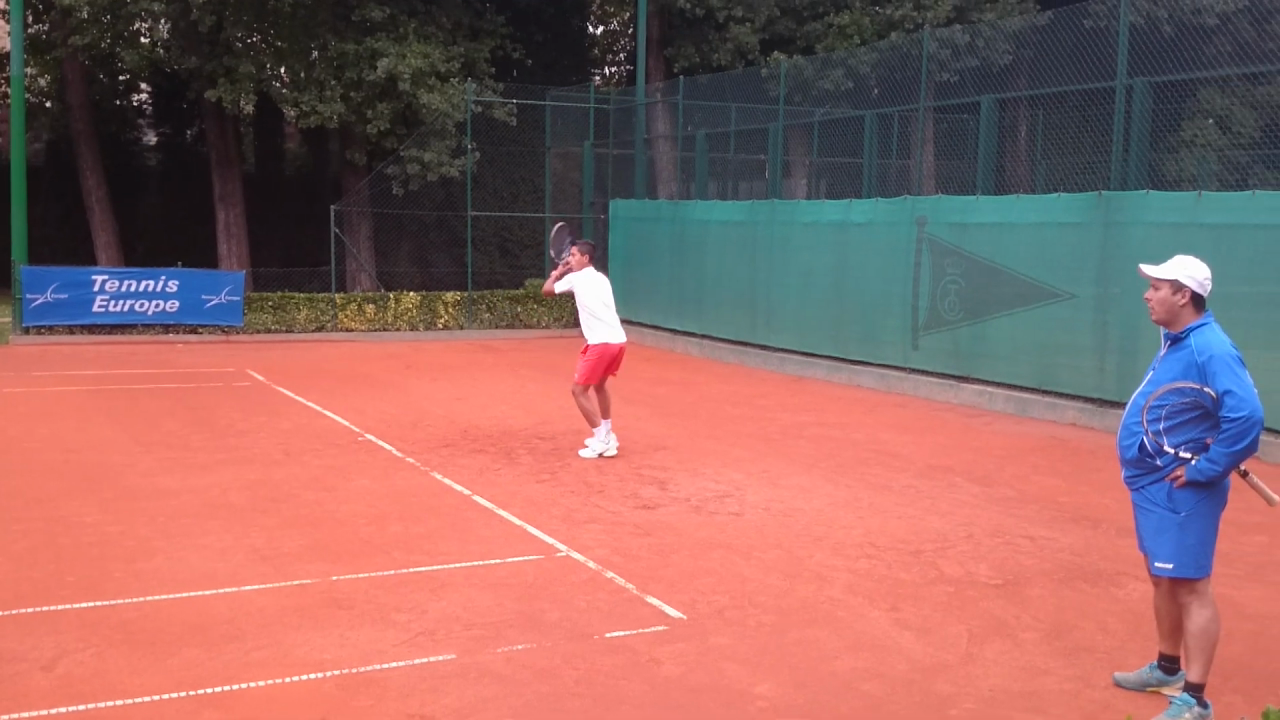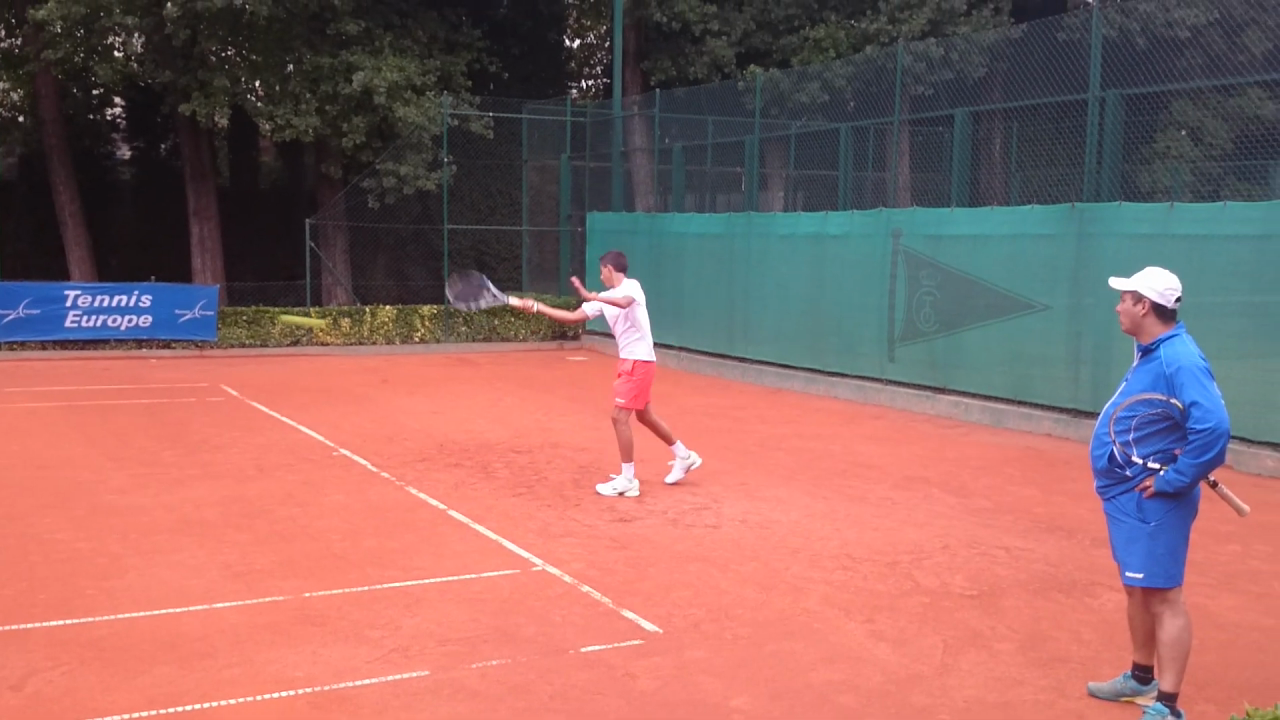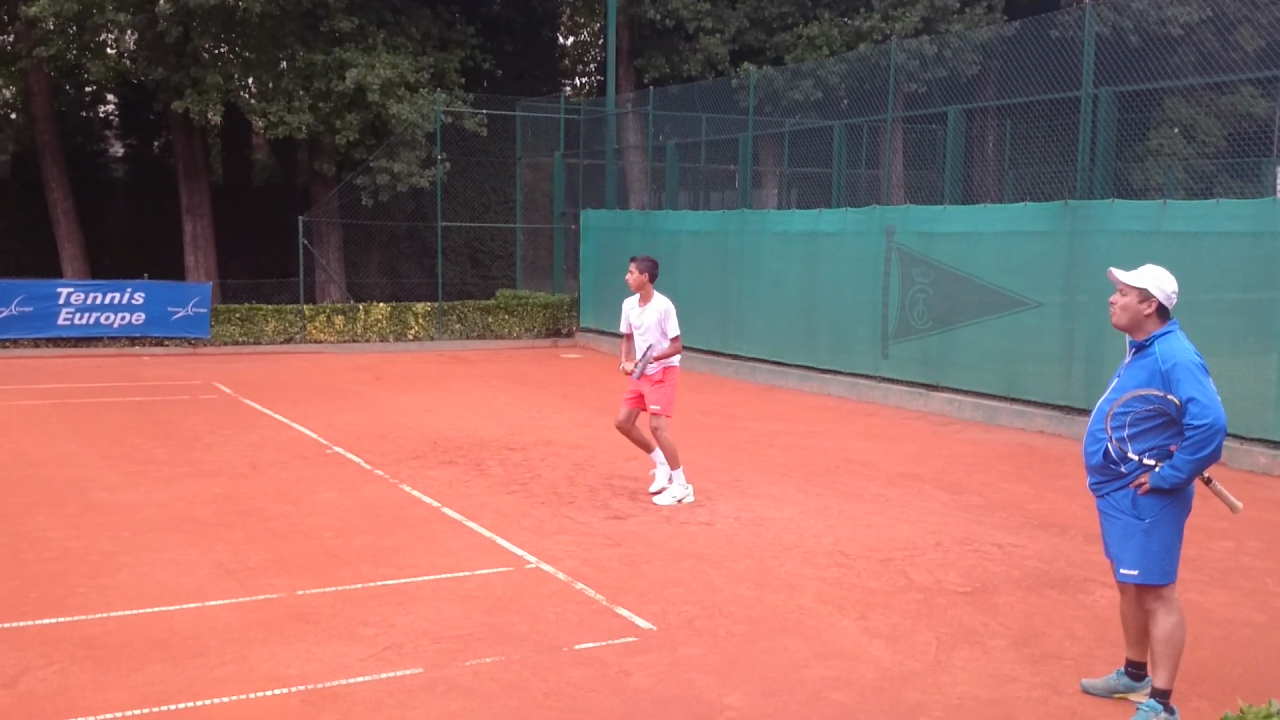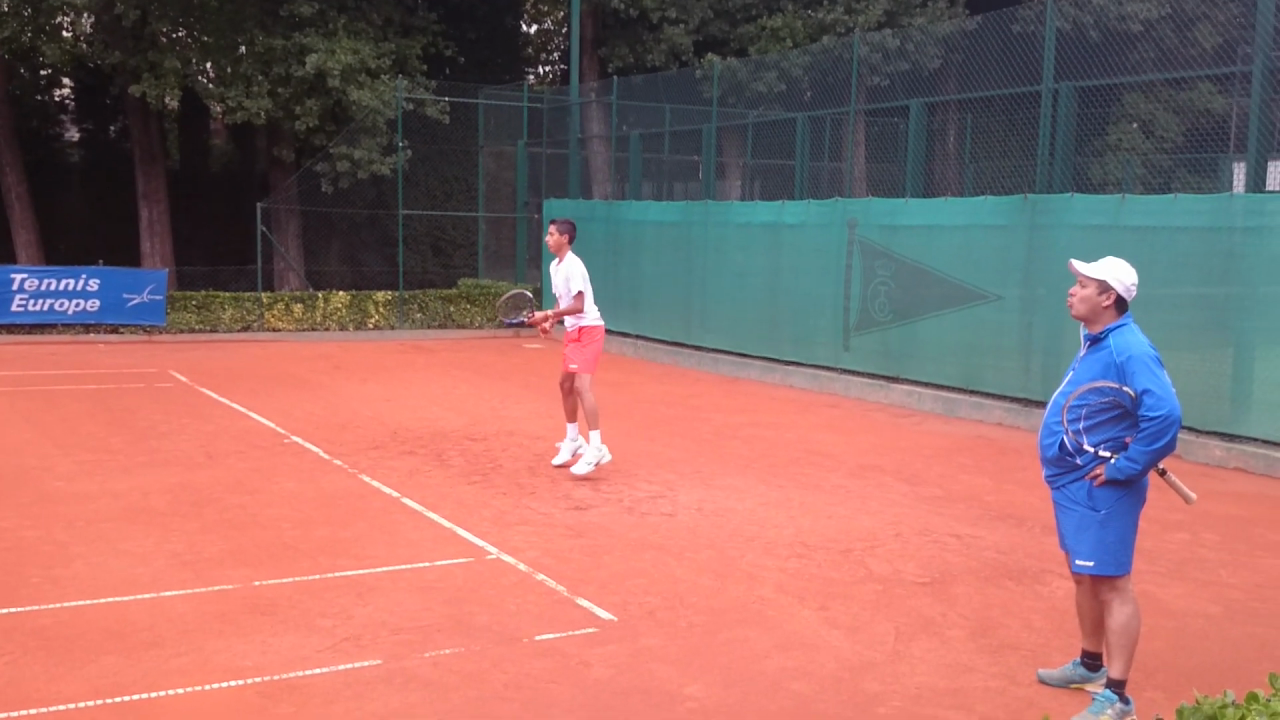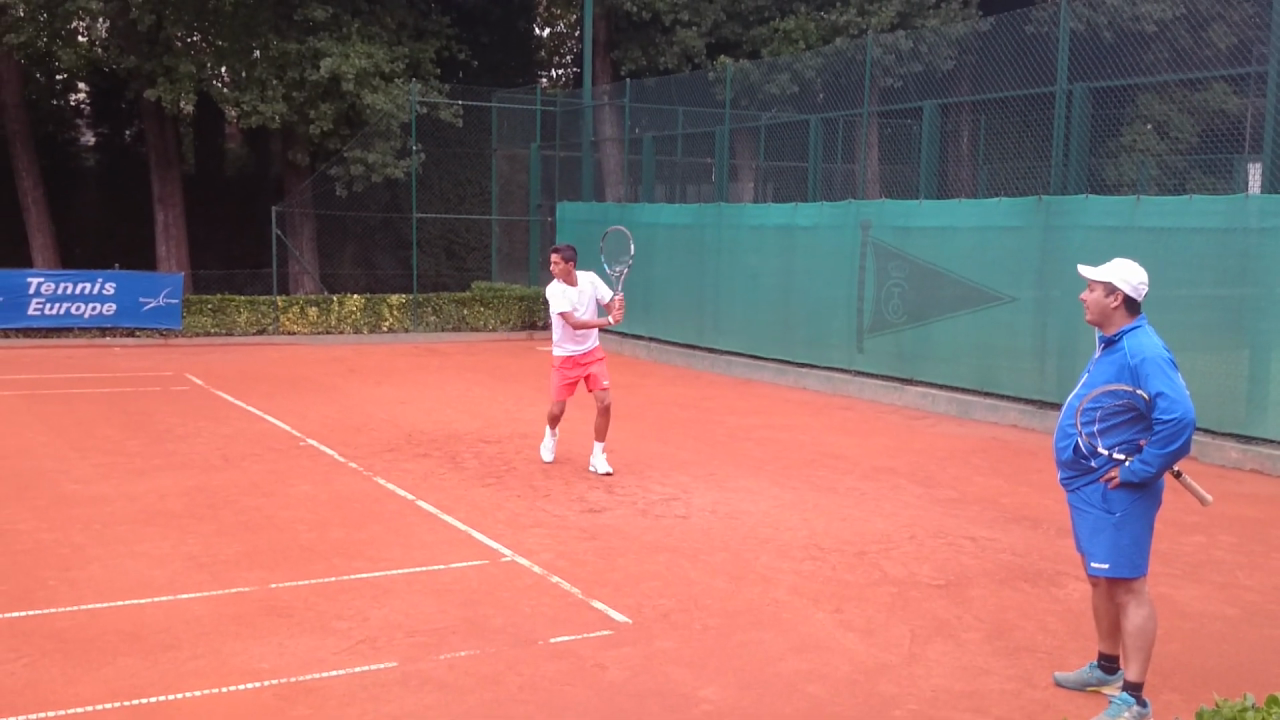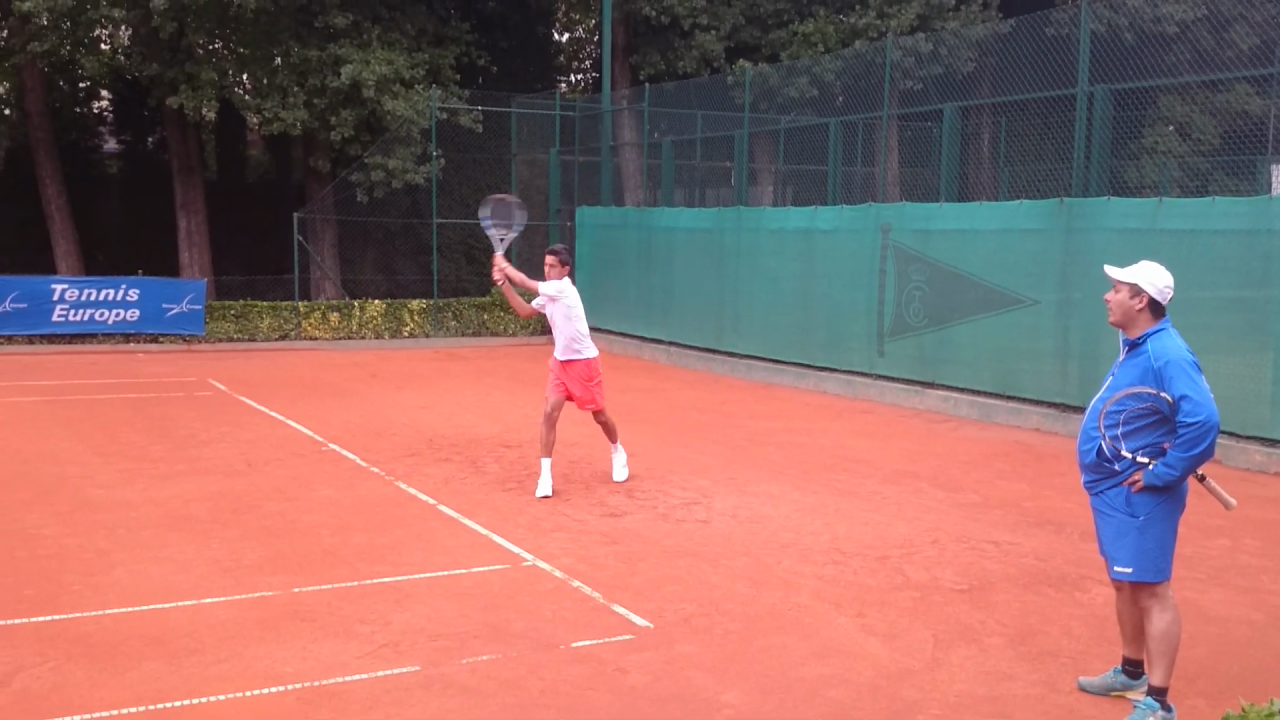
dt=0.7s
person 1, frame 1
left shoulder: (1210, 349)
right shoulder: (1174, 342)
left elbow: (1246, 417)
left wrist: (1203, 470)
left hip: (1180, 492)
right hip: (1153, 485)
left knee: (1190, 588)
right knee: (1163, 581)
right ankle: (1167, 669)
person 1, frame 2
left shoulder: (1179, 359)
right shoulder: (1150, 354)
left elbow: (1212, 428)
left wrist: (1172, 480)
left hip: (1151, 502)
right hip: (1127, 496)
left knee: (1163, 598)
right knee: (1137, 591)
right ankle: (1141, 678)
person 1, frame 3
left shoulder: (1173, 356)
right shoulder: (1140, 351)
left elbow: (1209, 424)
left wrist: (1168, 477)
left hip: (1144, 498)
right hip: (1118, 492)
left knee: (1156, 594)
right knee: (1129, 587)
right ankle: (1135, 675)
person 1, frame 4
left shoulder: (1129, 348)
right shoulder: (1094, 343)
left elbow: (1165, 414)
left wrist: (1123, 468)
left hip: (1099, 490)
right hip: (1073, 483)
left knee: (1111, 585)
right knee: (1084, 578)
right ankle: (1090, 665)
person 1, frame 5
left shoulder: (1143, 351)
right shoulder: (1110, 345)
left elbow: (1178, 418)
left wrist: (1137, 471)
left hip: (1114, 492)
right hip: (1089, 486)
left knee: (1126, 588)
right knee: (1101, 580)
right ankle: (1107, 668)
person 1, frame 6
left shoulder: (1166, 354)
right shoulder: (1133, 348)
left elbow: (1202, 421)
left wrist: (1161, 474)
left hip: (1138, 497)
right hip: (1112, 490)
left knee: (1150, 592)
right knee: (1124, 585)
right ankle: (1131, 672)
person 2, frame 1
left shoulder: (575, 278)
right shoulder: (602, 279)
left elbow: (546, 289)
left wrist: (557, 273)
left hip: (600, 344)
right hip: (619, 341)
left knee: (579, 391)
right knee: (598, 385)
left ankle: (603, 441)
right ankle: (605, 433)
person 2, frame 2
left shoulder: (632, 286)
right shoulder: (602, 299)
left elbow: (625, 301)
right elbow: (574, 317)
left wrist: (592, 296)
right wrist: (539, 308)
left hip: (638, 361)
right hip: (631, 362)
left knee: (619, 418)
right knee: (644, 415)
left ankle: (628, 480)
right ankle: (684, 455)
person 2, frame 3
left shoulder: (664, 306)
right shoulder: (628, 305)
left elbow: (676, 347)
left wrist: (650, 359)
right wrist: (625, 361)
left hip: (664, 372)
right hip: (641, 374)
left knee: (657, 427)
right knee: (622, 422)
left ankle: (680, 485)
right ankle: (663, 464)
person 2, frame 4
left shoulder: (572, 265)
right shoulder: (555, 266)
left elbow: (578, 306)
left wrist: (547, 315)
right wrist: (550, 321)
left hip: (588, 330)
right hip: (576, 331)
left knee: (582, 387)
right knee: (566, 384)
left ankle: (596, 448)
right ankle: (573, 442)
person 2, frame 5
left shoulder: (590, 279)
right shoulder: (553, 290)
left elbow: (612, 304)
right elbow: (573, 323)
left wrist: (617, 307)
right wrist: (608, 321)
left hip: (592, 352)
right hip: (565, 357)
left knee: (604, 403)
right knee: (557, 410)
left ankle: (597, 456)
right ankle: (550, 435)
person 2, frame 6
left shoulder: (563, 287)
right shoulder: (549, 293)
left elbow: (527, 283)
right elbow: (524, 311)
left wrist: (503, 264)
right wrist: (503, 281)
left hip: (584, 361)
right hip: (561, 362)
left knee: (600, 416)
right knee: (549, 415)
left ankle: (618, 452)
right ankle: (545, 476)
